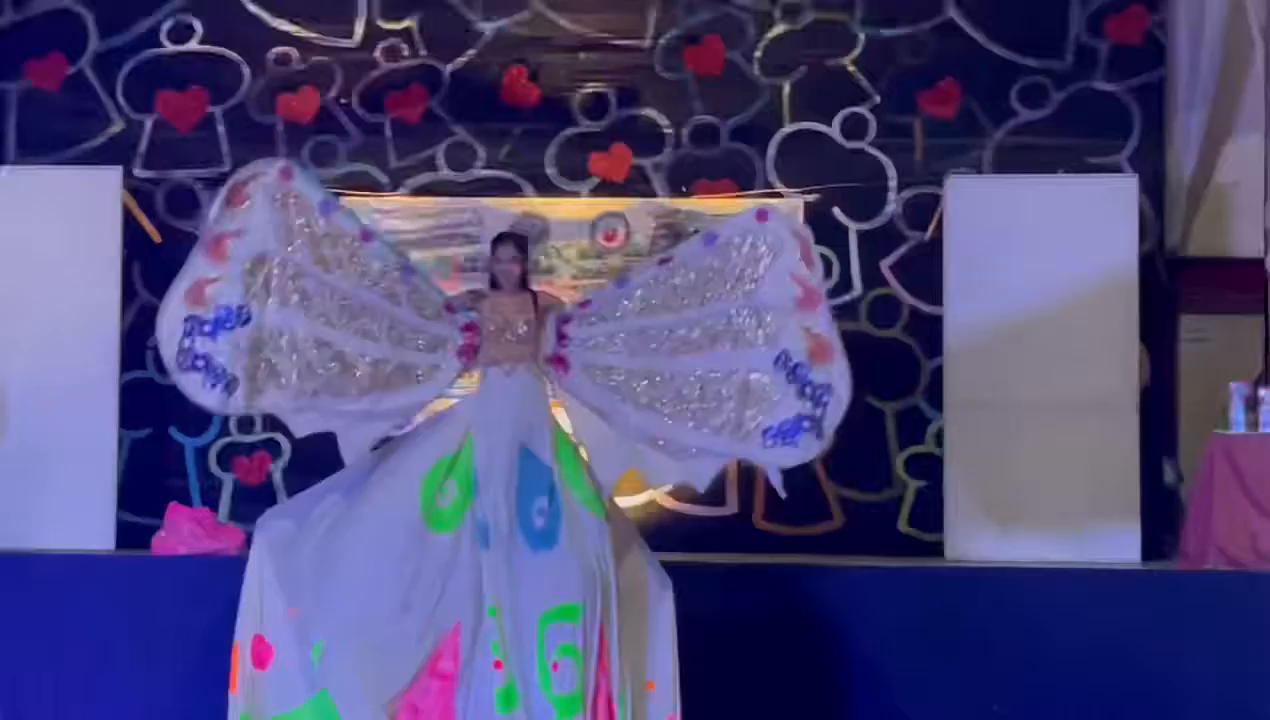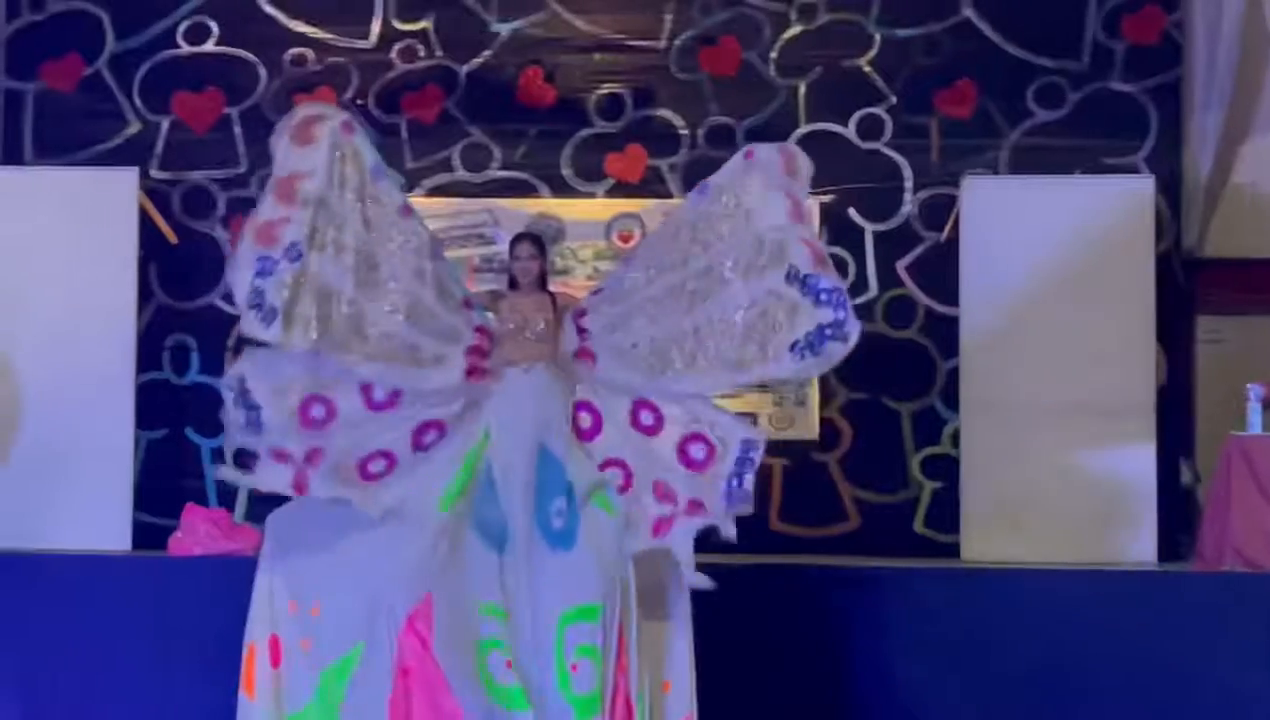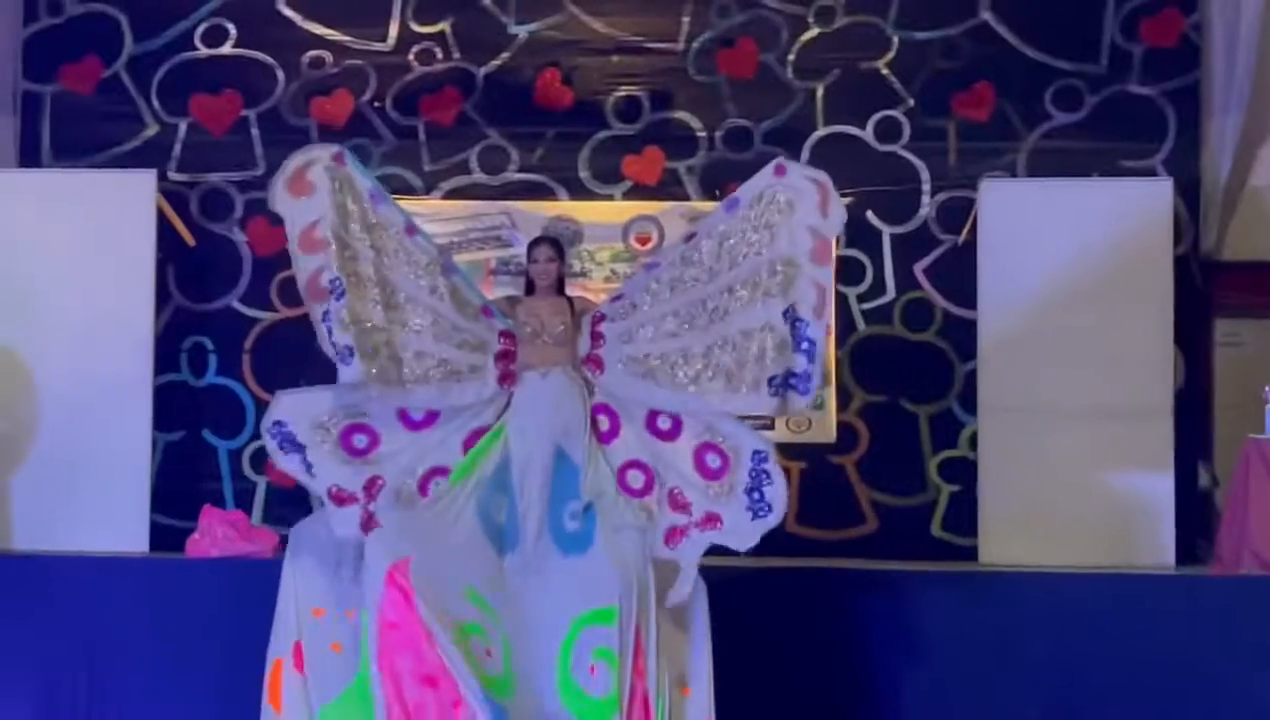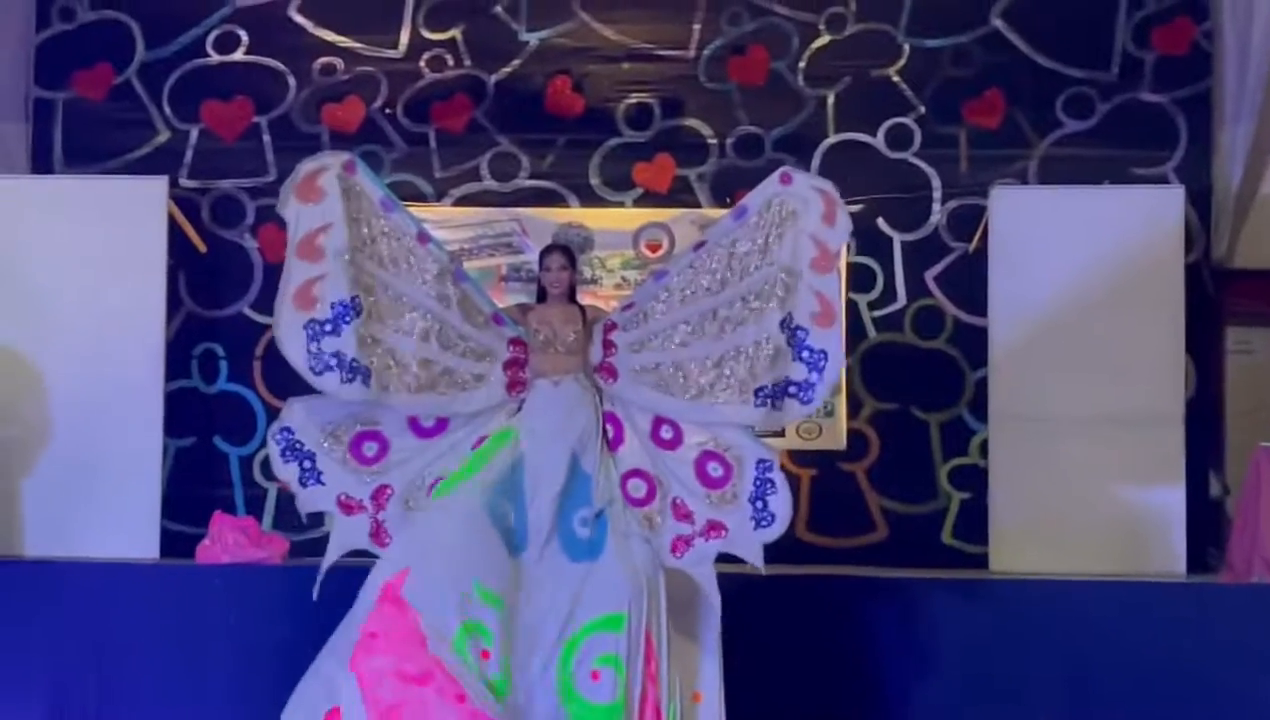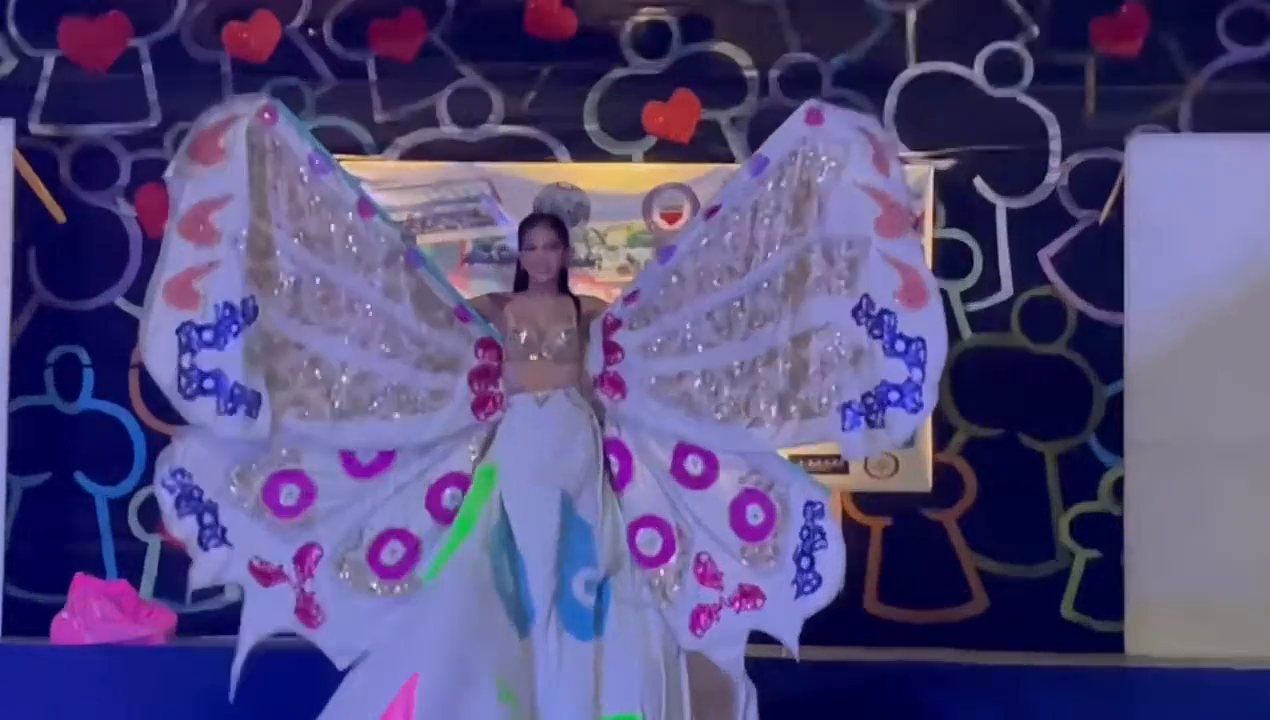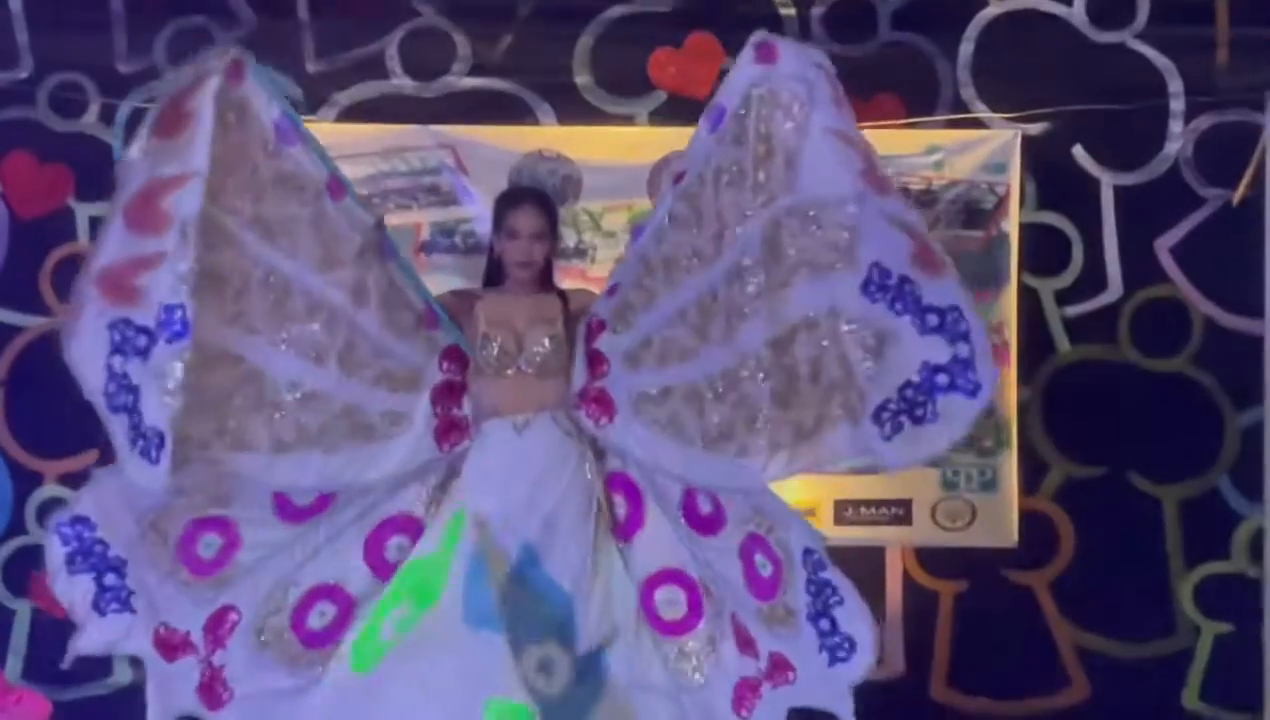
dt=0.4s
person 1, frame 1
left shoulder: (548, 307)
right shoulder: (469, 305)
left elbow: (627, 308)
right elbow: (404, 297)
left hip: (534, 421)
right hip: (482, 419)
left knee: (539, 543)
right knee: (478, 537)
person 1, frame 2
left shoulder: (567, 306)
right shoulder: (487, 303)
left elbow: (639, 294)
right elbow: (421, 281)
left hip: (554, 418)
right hip: (501, 417)
left knee: (559, 539)
right knee: (496, 531)
person 1, frame 3
left shoulder: (585, 310)
right shoulder: (506, 309)
left elbow: (649, 307)
right elbow: (443, 296)
left hip: (573, 420)
right hip: (521, 421)
left knee: (580, 541)
right knee: (510, 526)
person 1, frame 4
left shoulder: (596, 318)
right shoulder: (518, 316)
left elbow: (667, 307)
right elbow: (455, 303)
left hip: (584, 427)
right hip: (531, 427)
left knee: (588, 548)
right knee: (515, 534)
person 1, frame 5
left shoulder: (592, 312)
right shoulder: (492, 312)
left elbow: (677, 293)
right elbow: (405, 291)
left hip: (580, 453)
right hip: (511, 457)
left knee: (583, 603)
right knee: (500, 595)
person 1, frame 6
left shoulder: (584, 309)
right shoulder: (460, 308)
left elbow: (673, 275)
right elbow: (359, 286)
left hip: (566, 483)
right hip: (486, 483)
right knee: (466, 636)
